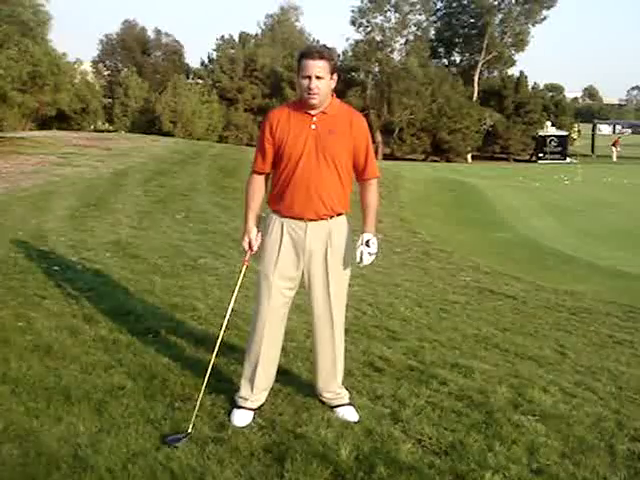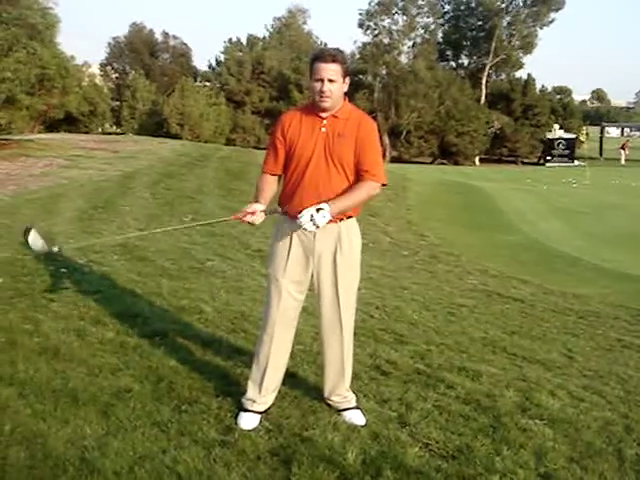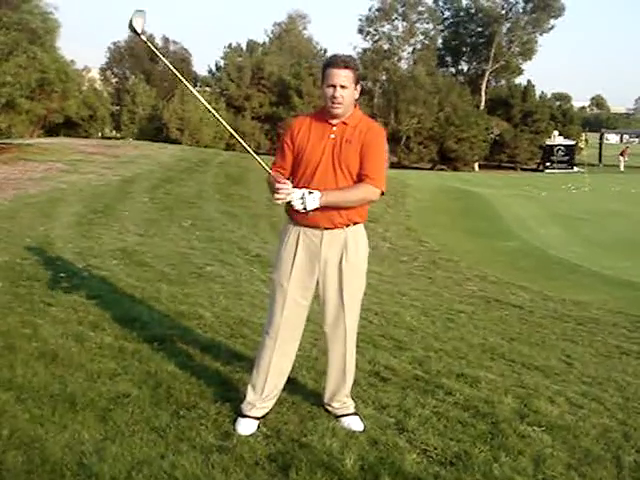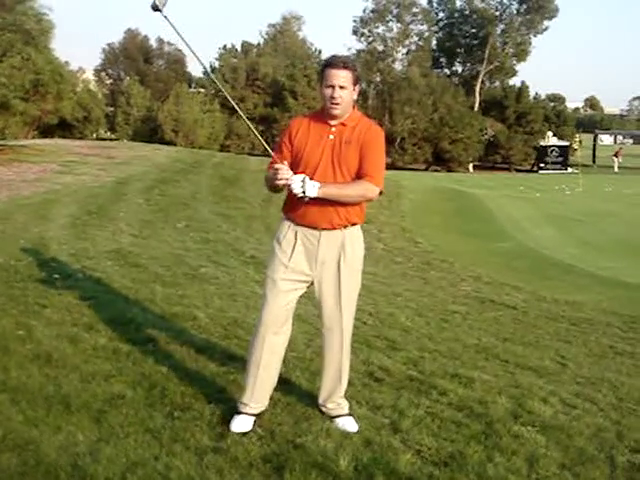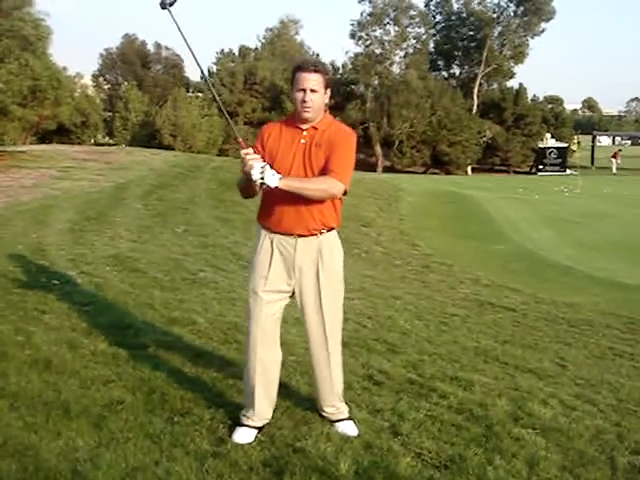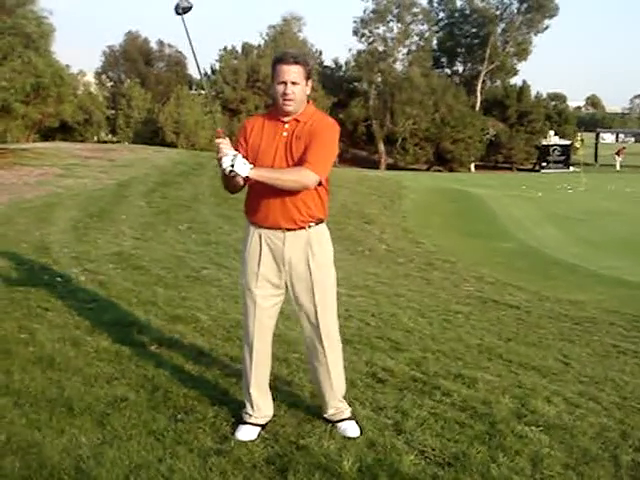
dt=0.4s
person 1, frame 1
left shoulder: (352, 121)
right shoulder: (276, 118)
left elbow: (369, 178)
right elbow: (259, 173)
left wrist: (369, 230)
right wrist: (250, 224)
left hip: (332, 231)
right hip: (282, 227)
left knee: (330, 313)
right knee: (269, 311)
left ankle: (332, 390)
right ankle: (251, 394)
person 1, frame 2
left shoulder: (362, 124)
right shoulder: (288, 121)
left elbow: (372, 183)
right elbow: (271, 173)
left wrist: (328, 209)
right wrist: (260, 202)
left hip: (339, 233)
right hip: (290, 233)
left knee: (339, 317)
right knee: (278, 314)
left ankle: (339, 394)
right ankle: (257, 397)
person 1, frame 3
left shoulder: (371, 132)
right shoulder: (298, 126)
left elbow: (371, 190)
right elbow: (277, 175)
left wrist: (316, 197)
right wrist: (279, 186)
left hip: (346, 240)
right hip: (299, 236)
left knee: (342, 324)
right knee: (282, 320)
left ankle: (339, 400)
right ankle: (256, 402)
person 1, frame 4
left shoulder: (370, 132)
right shoulder: (297, 127)
left elbow: (370, 188)
right elbow: (271, 184)
left wrist: (314, 188)
right wrist: (278, 179)
left hip: (342, 240)
right hip: (295, 235)
left knee: (338, 324)
right knee: (272, 317)
left ankle: (333, 401)
right ankle: (251, 403)
person 1, frame 5
left shoulder: (342, 135)
right shoulder: (269, 132)
left elbow: (334, 187)
right elbow: (246, 192)
left wrist: (277, 179)
right wrist: (250, 173)
left hip: (320, 245)
right hip: (272, 243)
left knee: (326, 329)
right knee: (260, 329)
left ankle: (333, 406)
right ankle: (255, 413)
person 1, frame 6
left shoulder: (325, 126)
right shoulder: (253, 126)
left elbow: (307, 178)
right elbow: (233, 186)
left wrist: (250, 170)
right wrist: (229, 166)
left hip: (309, 238)
right hip: (262, 238)
left knee: (323, 324)
right knee: (257, 326)
left ankle: (336, 406)
right ankle: (256, 411)
